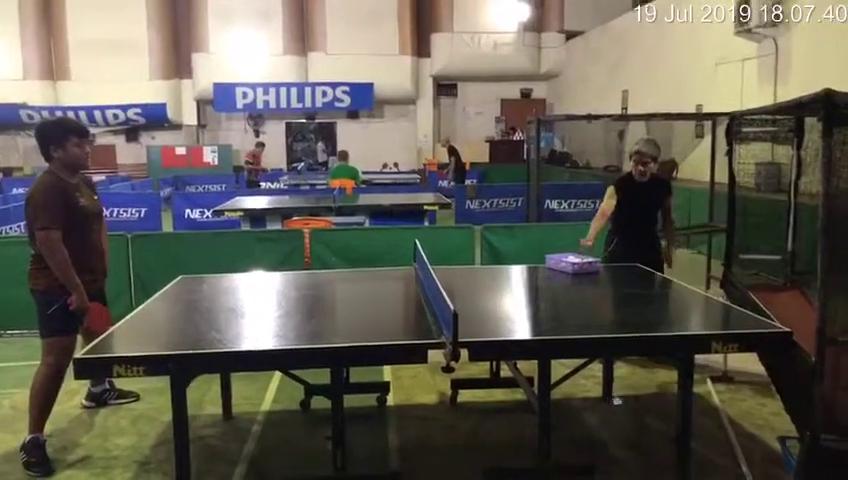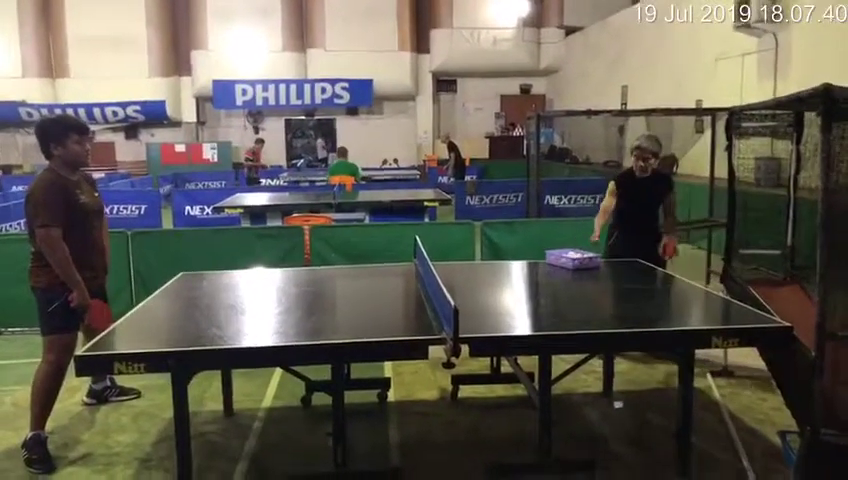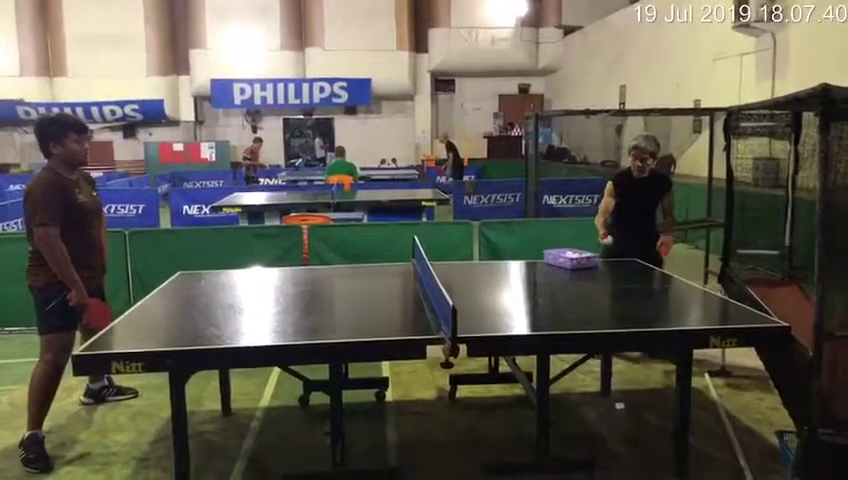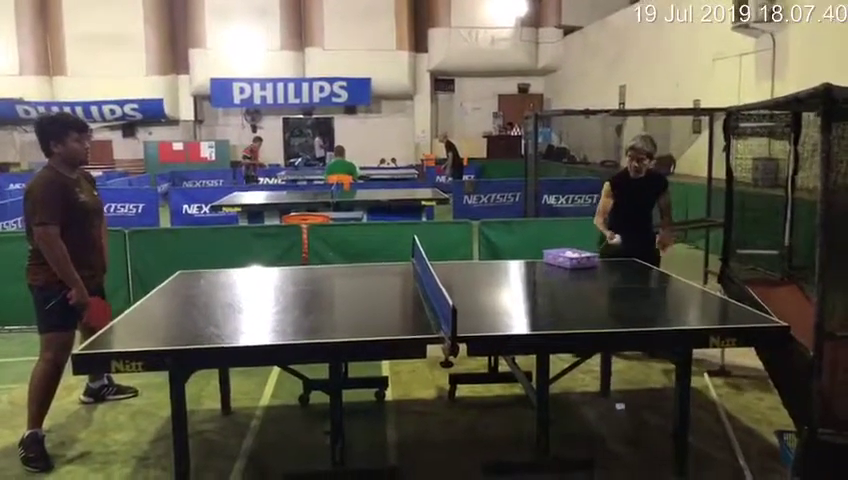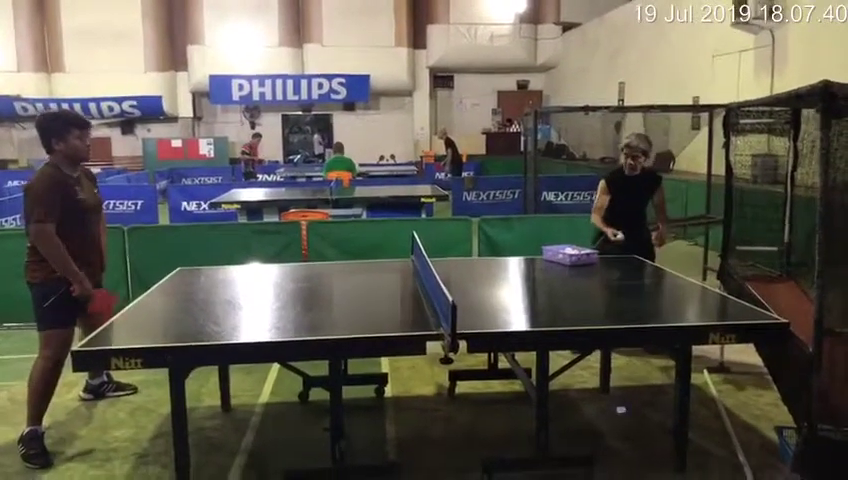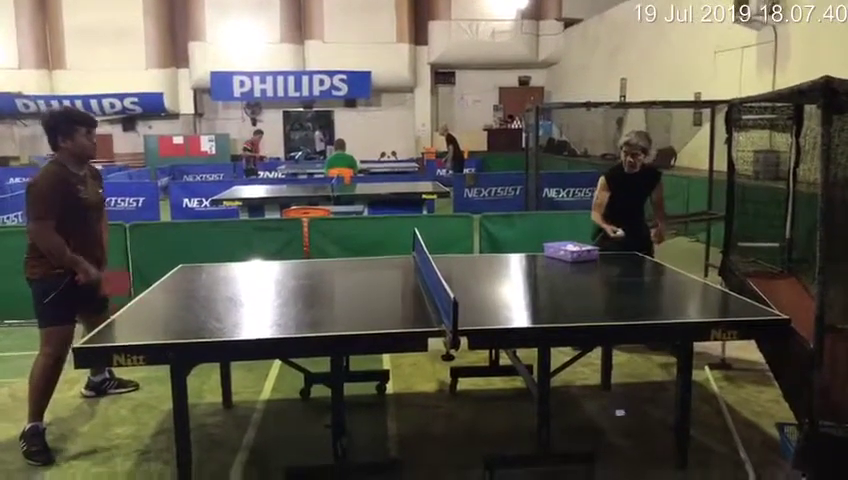
dt=0.1s
person 1, frame 1
left shoulder: (85, 183)
right shoulder: (46, 190)
right elbow: (49, 245)
left wrist: (100, 271)
right wrist: (76, 291)
left hip: (90, 282)
right hip: (58, 288)
left knee: (99, 338)
right knee: (56, 359)
left ankle: (99, 389)
right ankle: (33, 441)
person 1, frame 2
left shoulder: (85, 180)
right shoulder: (47, 187)
right elbow: (49, 241)
left wrist: (102, 268)
right wrist: (76, 287)
left hip: (91, 279)
right hip: (59, 285)
left knee: (99, 334)
right knee: (57, 356)
left ankle: (100, 386)
right ankle: (34, 438)
person 1, frame 3
left shoulder: (84, 179)
right shoulder: (45, 186)
right elbow: (47, 240)
left wrist: (100, 267)
right wrist: (74, 286)
left hip: (89, 278)
right hip: (57, 284)
left knee: (98, 334)
right knee: (54, 355)
left ankle: (97, 386)
right ankle: (32, 438)
person 1, frame 4
left shoulder: (85, 179)
right shoulder: (45, 185)
left elbow: (97, 221)
right elbow: (46, 239)
left wrist: (100, 266)
right wrist: (74, 283)
left hip: (88, 278)
right hip: (56, 283)
left knee: (97, 332)
right knee: (54, 354)
left ankle: (97, 385)
right ankle: (31, 437)
person 1, frame 5
left shoulder: (86, 176)
right shoulder: (46, 182)
right elbow: (42, 236)
left wrist: (98, 265)
right wrist: (76, 278)
left hip: (86, 274)
right hip: (55, 280)
left knee: (98, 329)
right knee: (54, 351)
left ankle: (96, 382)
right ankle: (31, 433)
person 1, frame 6
left shoulder: (91, 174)
right shoulder: (48, 180)
right elbow: (38, 234)
left wrist: (99, 258)
right wrist: (80, 265)
left hip: (85, 270)
right hip: (53, 274)
left knee: (101, 325)
right knee: (55, 347)
left ankle: (99, 379)
right ankle: (33, 429)
person 2, frame 1
left shoulder: (663, 186)
right shoulder: (618, 187)
left elbow: (667, 220)
right elbow: (602, 215)
left wrist: (669, 246)
right wrist: (590, 238)
left hip: (650, 246)
right hip: (620, 246)
person 2, frame 2
left shoulder: (665, 183)
right shoulder: (619, 182)
left elbow: (669, 216)
right elbow: (603, 213)
left wrist: (669, 236)
right wrist: (597, 232)
left hip: (652, 242)
right hip: (621, 243)
person 2, frame 3
left shoulder: (663, 182)
right shoulder: (616, 182)
left elbow: (668, 216)
right elbow: (602, 214)
left wrist: (666, 234)
right wrist: (602, 231)
left hip: (649, 242)
right hip: (619, 243)
person 2, frame 4
left shoulder: (659, 183)
right shoulder: (614, 183)
left elbow: (666, 215)
right elbow: (599, 216)
left wrist: (665, 234)
right wrist: (607, 232)
left hip: (646, 243)
right hip: (616, 243)
person 2, frame 5
left shoulder: (653, 180)
right shoulder: (609, 181)
left elbow: (660, 212)
right elbow: (596, 214)
left wrist: (662, 229)
right wrist: (607, 230)
left hip: (640, 239)
right hip: (612, 241)
person 2, frame 6
left shoulder: (653, 176)
right shoulder: (608, 177)
left elbow: (658, 208)
right elbow: (596, 211)
left wrist: (660, 228)
right wrist: (606, 227)
left hip: (639, 235)
right hip: (611, 236)
